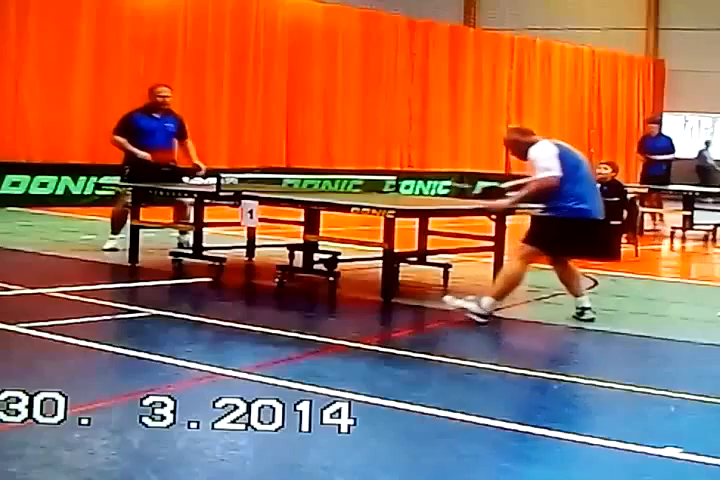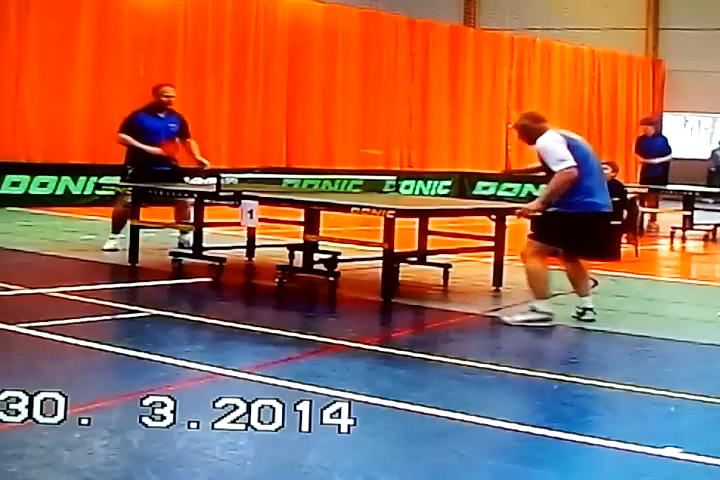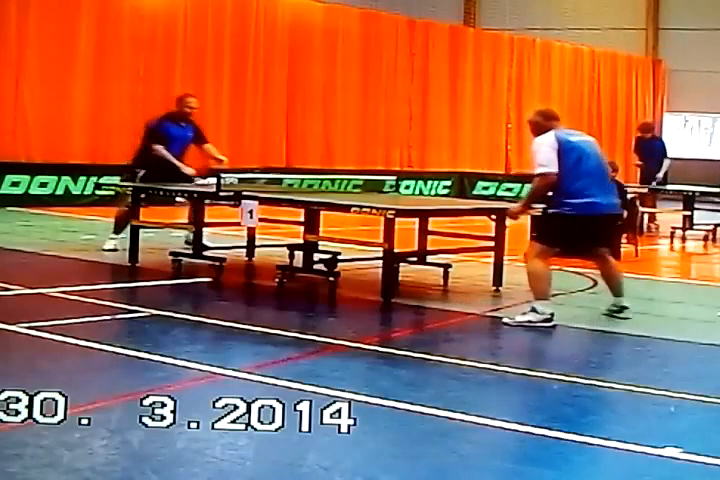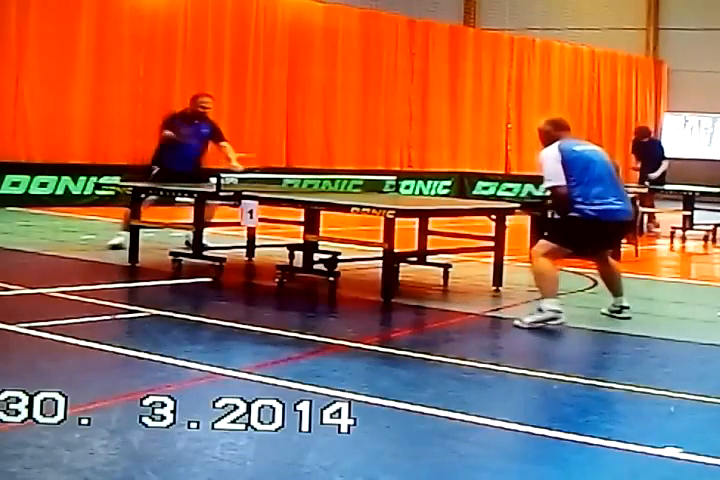
dt=0.3s
person 1, frame 1
left shoulder: (539, 149)
right shoulder: (558, 149)
left elbow: (549, 182)
left wrist: (510, 201)
left hip: (568, 213)
right hip: (589, 215)
left knee: (521, 257)
right knee: (558, 258)
left ankle: (484, 306)
right ankle: (584, 306)
person 1, frame 2
left shoulder: (546, 141)
right shoulder: (567, 137)
left elbow: (567, 174)
left wrist: (540, 202)
left hip: (573, 209)
right hip: (597, 208)
left knee: (533, 253)
right knee: (569, 255)
left ankle: (542, 311)
right ankle: (586, 305)
person 1, frame 3
left shoulder: (545, 140)
right shoulder: (585, 138)
left elbow: (548, 178)
left wrist: (524, 205)
left hip: (575, 209)
right hip: (608, 208)
left knee: (535, 254)
right knee: (601, 254)
left ankle: (542, 312)
right ankle: (620, 305)
person 1, frame 4
left shoulder: (551, 151)
right shoulder: (594, 149)
left elbow: (560, 192)
left wrist: (561, 215)
right wrist: (564, 210)
left hip: (590, 215)
right hip: (621, 214)
left knee: (541, 254)
right knee: (602, 256)
left ankle: (550, 309)
right ankle: (620, 305)
person 2, frame 1
left shoulder: (175, 119)
right shoulder: (134, 117)
left elbow: (185, 141)
right elbow: (116, 138)
left wrist: (195, 160)
right wrist: (136, 152)
left hip: (167, 169)
right hip: (138, 169)
left knee: (182, 202)
right knee: (124, 202)
left ankle: (184, 238)
right ankle: (113, 238)
person 2, frame 2
left shoulder: (177, 118)
right shoulder: (139, 116)
left elbow: (187, 140)
right elbow: (121, 137)
left wrist: (197, 157)
right wrist: (144, 148)
left hip: (168, 168)
right hip: (140, 168)
left knee: (183, 201)
right knee: (125, 202)
left ankle: (185, 238)
right ankle: (113, 238)
person 2, frame 3
left shoulder: (192, 127)
right shoulder: (160, 124)
left elbow: (205, 145)
right elbow: (158, 149)
left wrist: (218, 156)
right wrist: (181, 167)
left hip: (173, 172)
right hip: (147, 169)
right ankle: (113, 238)
person 2, frame 4
left shoulder: (210, 125)
right shoulder: (175, 119)
left elbow: (223, 144)
right elbow: (166, 136)
left wrist: (233, 161)
right wrist: (176, 135)
left hip: (192, 171)
right hip: (164, 169)
left knee: (210, 201)
right knee: (144, 200)
right ankle: (124, 234)
